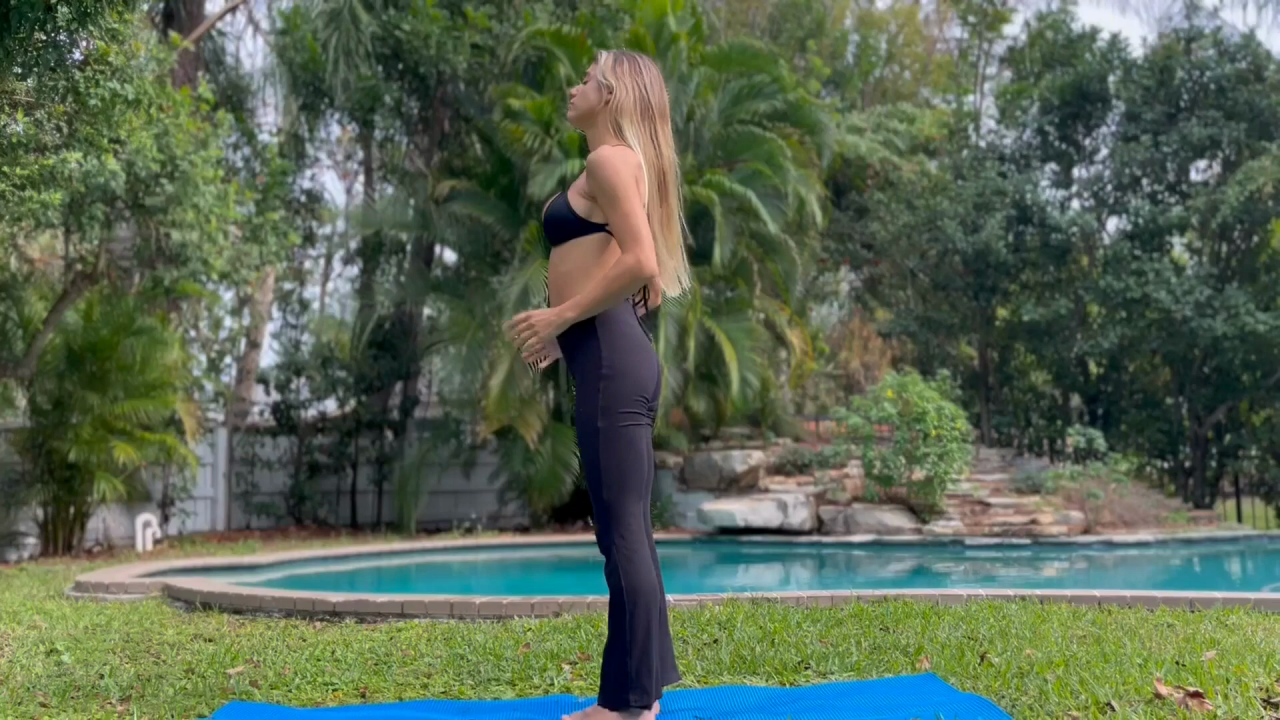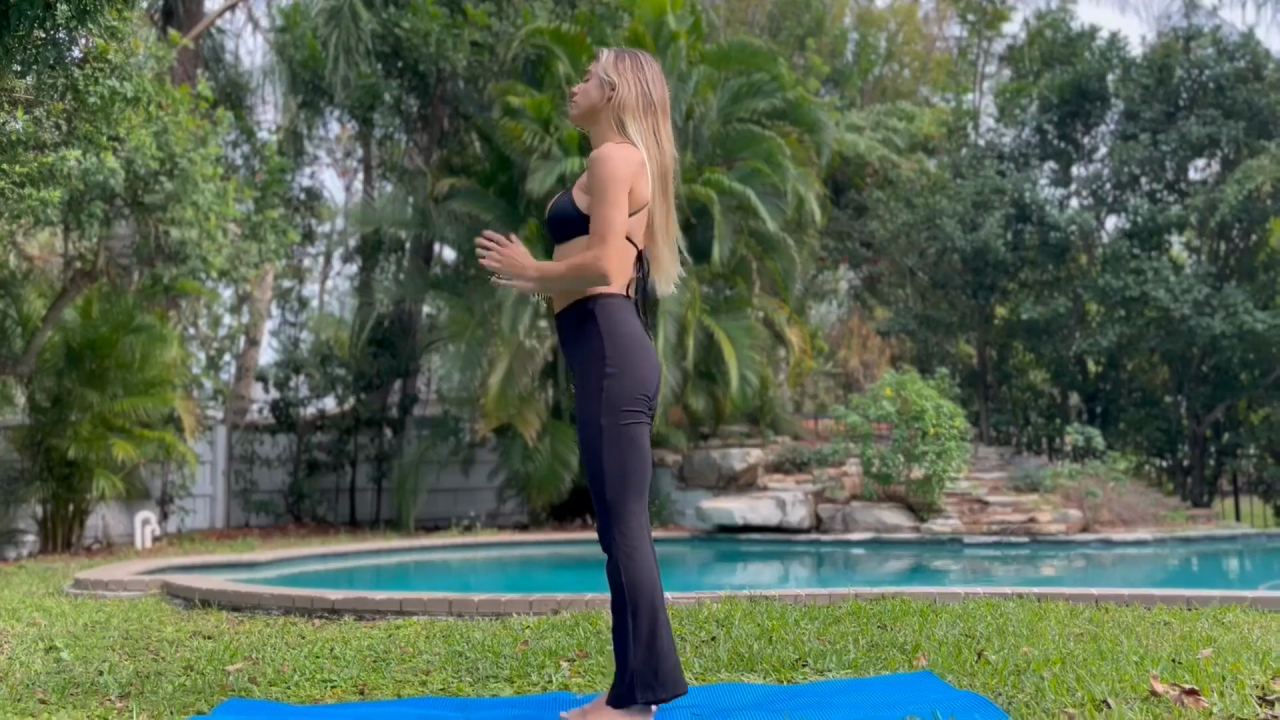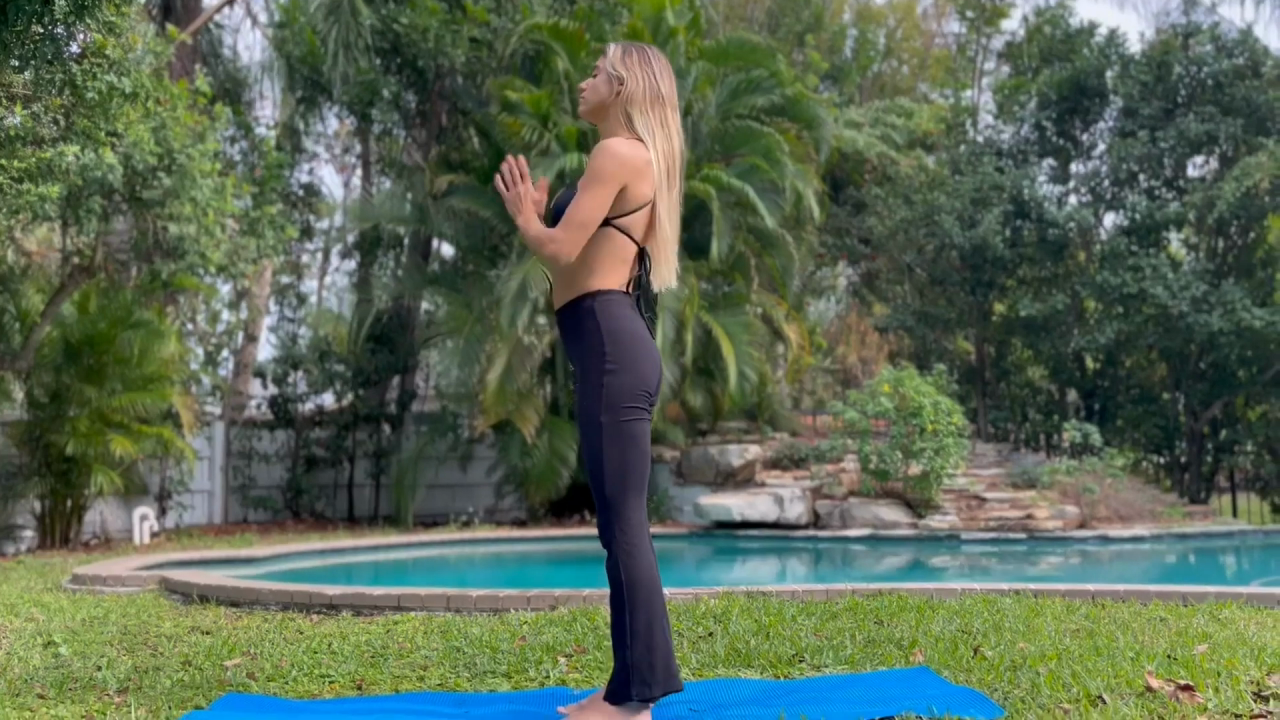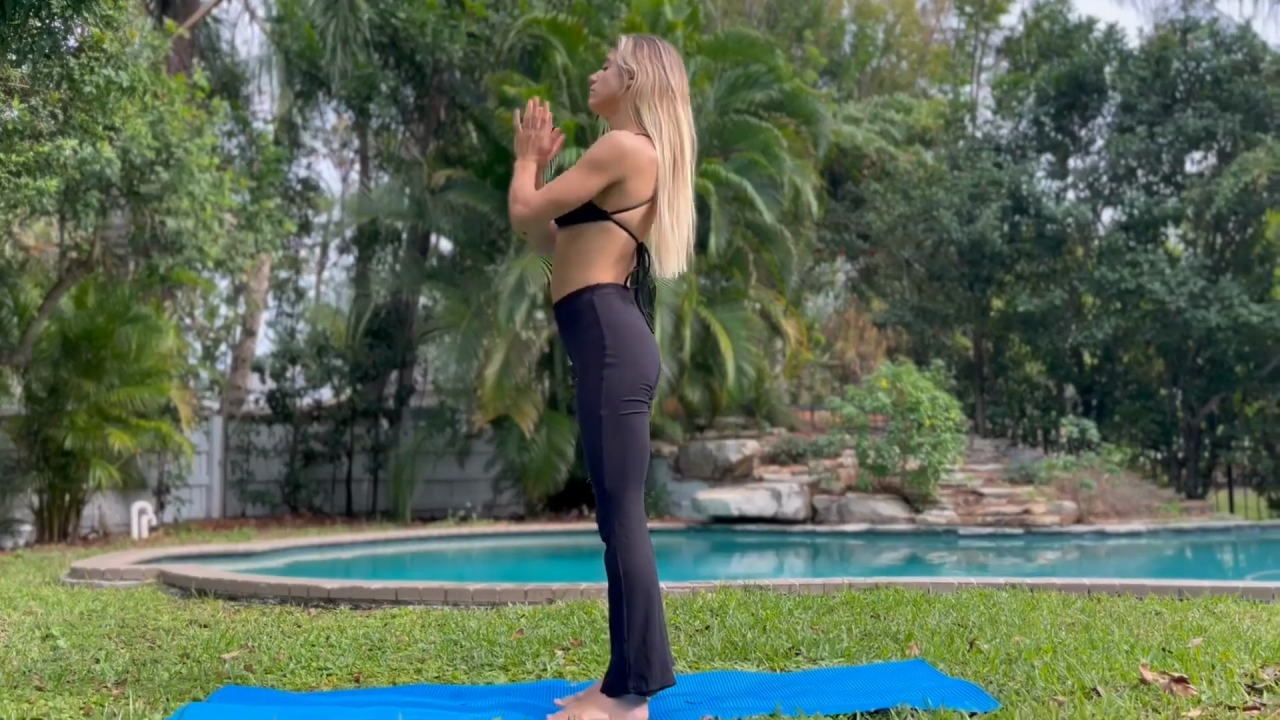
dt=0.2s
person 1, frame 1
left shoulder: (612, 162)
right shoulder: (608, 171)
left elbow: (643, 263)
left wrist: (557, 319)
right wrist: (557, 322)
left hip: (610, 358)
right hip: (609, 359)
left knee: (622, 530)
right knee: (622, 530)
person 1, frame 2
left shoulder: (615, 158)
right shoulder: (615, 166)
left elbow: (596, 265)
left wrist: (530, 273)
right wrist: (533, 268)
left hip: (610, 354)
right hip: (609, 354)
left knee: (624, 529)
right knee: (623, 530)
person 1, frame 3
left shoulder: (619, 153)
right shoulder: (623, 162)
left elbow: (561, 252)
left wrist: (522, 212)
right wrist: (535, 216)
left hip: (612, 350)
right hip: (610, 350)
left knee: (623, 523)
right knee: (622, 525)
person 1, frame 4
left shoulder: (624, 147)
right shoulder: (625, 157)
left elbow: (525, 214)
right elbow: (543, 237)
left wrist: (528, 157)
right wrist: (537, 164)
left hip: (609, 342)
right hip: (606, 343)
left knee: (621, 519)
right knee: (619, 519)
